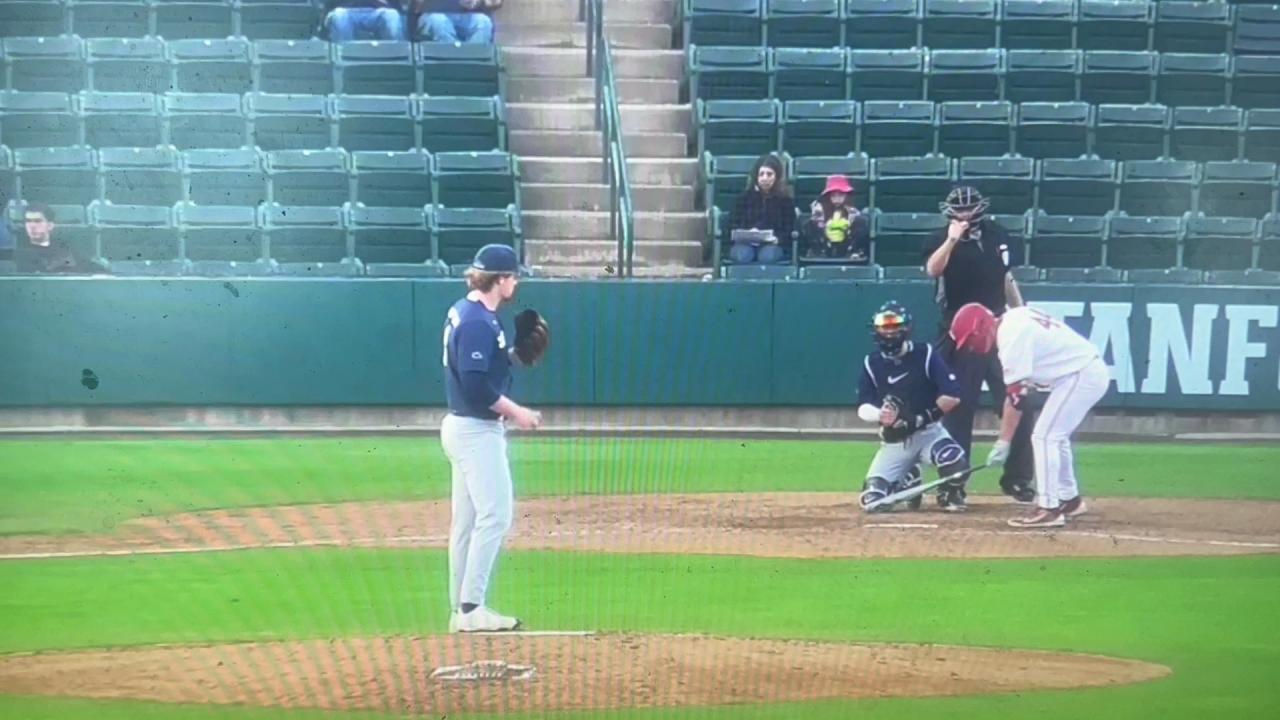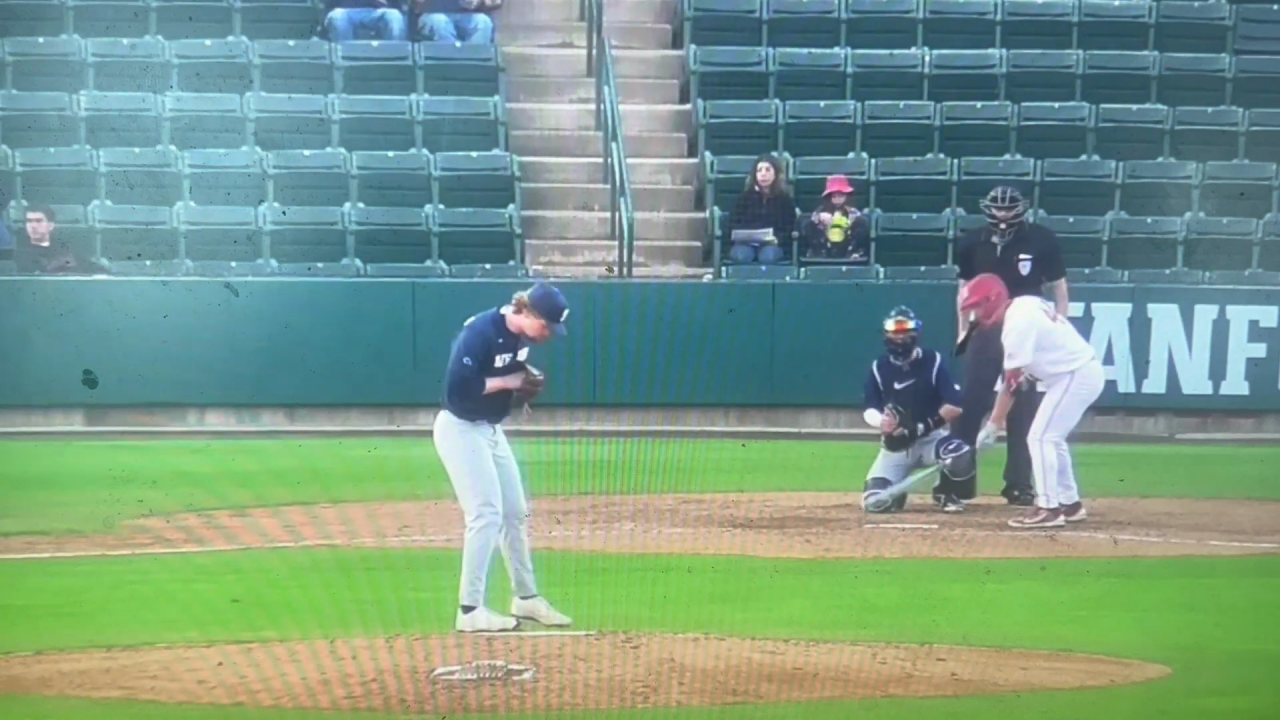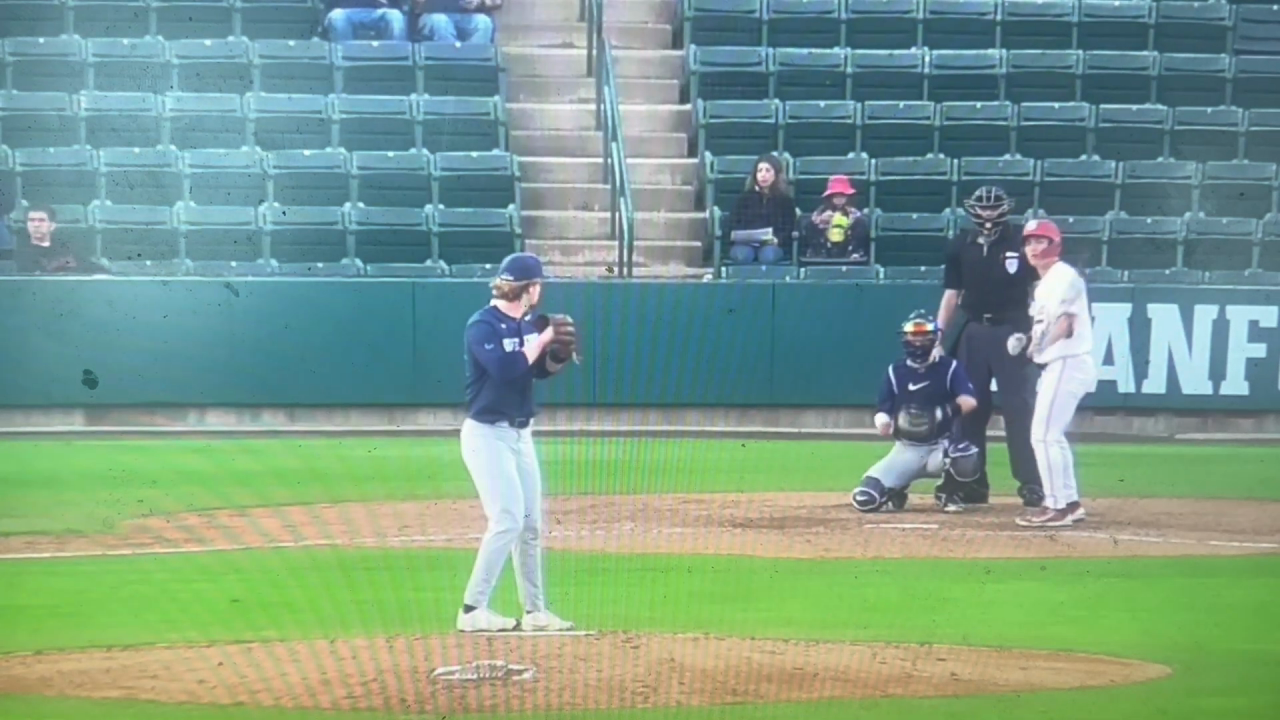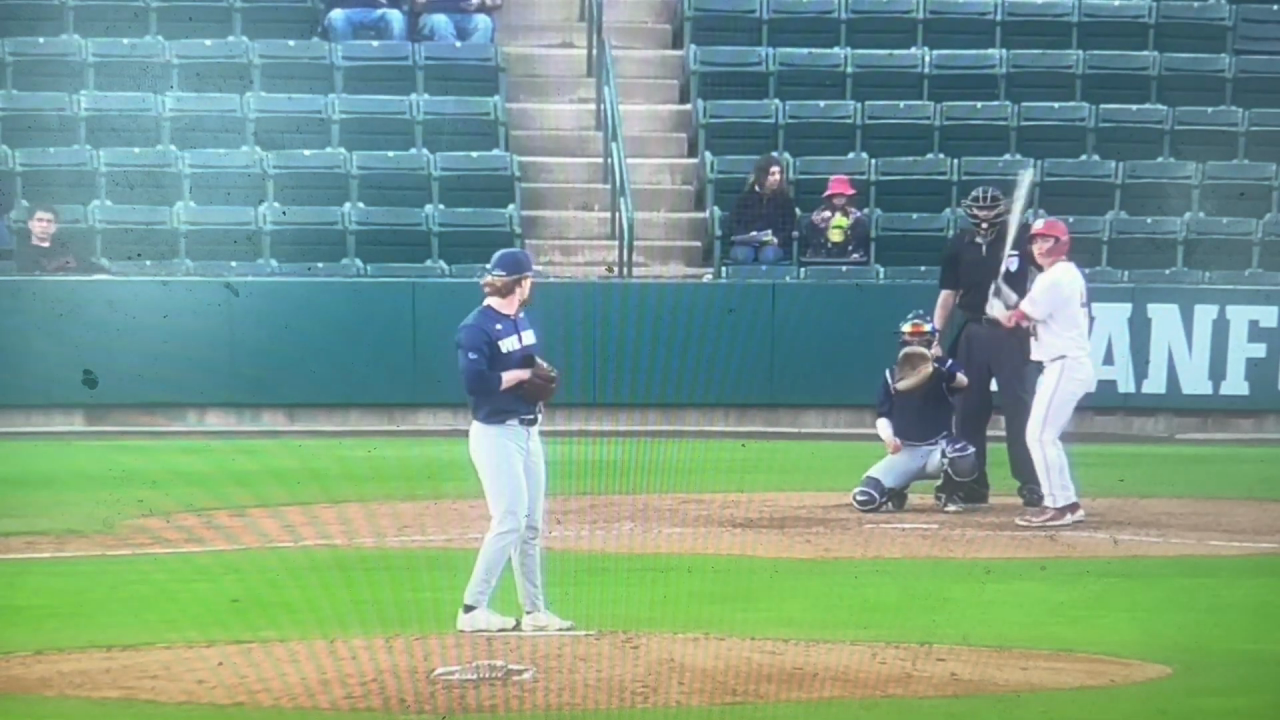
dt=1s
person 1, frame 1
left shoulder: (464, 311)
right shoulder: (478, 321)
right elbow: (477, 386)
left wrist: (515, 353)
right wrist: (517, 413)
left hip: (465, 427)
right hip: (476, 430)
left knee: (467, 520)
right knee: (494, 516)
left ankle: (464, 607)
right ankle: (471, 609)
person 1, frame 2
left shoulder: (522, 336)
right shoulder: (479, 331)
right elbow: (458, 386)
left wrist: (526, 382)
right wrist: (507, 382)
left hip: (490, 429)
right hip: (460, 429)
left knee: (515, 512)
right knee: (486, 515)
left ankle: (526, 597)
right ankle: (470, 610)
person 1, frame 3
left shoulder: (528, 322)
right shoulder: (482, 325)
left elbow: (543, 370)
right elbow: (506, 369)
left wrist: (560, 350)
right wrist: (542, 340)
left hip: (520, 433)
right hip: (486, 434)
left knee: (531, 524)
right knee: (507, 521)
left ankle: (535, 612)
right ankle: (472, 610)
person 1, frame 4
left shoulder: (521, 320)
right shoulder: (476, 327)
right elbow: (475, 383)
right wrist: (522, 374)
left hip: (528, 431)
right hip: (496, 434)
left knee: (532, 524)
right knee: (509, 522)
left ankle: (535, 611)
right ankle: (473, 609)
person 2, frame 1
left shoulder: (998, 234)
right shoulder: (942, 240)
right elbow: (933, 270)
right wrist: (952, 240)
right knee: (958, 408)
left ankle: (1018, 478)
person 2, frame 2
left shoulder: (1042, 241)
right shoulder: (973, 242)
left elbow: (1058, 287)
right wrist: (963, 327)
right hip: (985, 330)
left knee: (1023, 408)
right knee: (969, 404)
left ankle: (1018, 485)
right ankle: (961, 480)
person 2, frame 3
left shoulder: (1022, 241)
right shoulder: (960, 245)
right elbow: (951, 295)
right wrist: (938, 340)
left hip: (1012, 331)
right hip: (972, 332)
left knee: (1018, 408)
right knee: (970, 408)
left ankle: (1032, 484)
right ankle: (971, 484)
person 2, frame 4
left shoulder: (1020, 239)
right shoulder: (958, 245)
right elbow: (948, 294)
right wrist: (935, 338)
left hip: (1012, 334)
right hip: (972, 333)
left knee: (1020, 409)
right knee: (969, 410)
left ankle: (1031, 484)
right ankle: (970, 485)
person 3, frame 1
left shoulder: (1011, 338)
right shoulder: (1013, 317)
left elbow: (1015, 396)
left wrist: (1003, 442)
right wrist: (1030, 378)
left hip: (1083, 375)
right hip: (1090, 370)
left knee: (1044, 436)
right knee: (1055, 435)
left ankle: (1048, 509)
right ankle: (1069, 499)
person 3, frame 2
left shoulder: (1017, 323)
right shoulder: (1027, 304)
left elbow: (1013, 381)
left wrist: (991, 425)
right wrist: (1028, 372)
left hip: (1078, 376)
right hip: (1081, 372)
left knee: (1040, 438)
right knee: (1052, 438)
left ankle: (1048, 508)
right ankle: (1070, 504)
person 3, frame 3
left shoulder: (1062, 277)
right shoulder: (1045, 282)
left elbow: (1067, 321)
left wrist: (1043, 341)
right wrist: (1026, 340)
left hip: (1067, 364)
right hip: (1060, 365)
left knee: (1043, 435)
right knee: (1053, 434)
left ankle: (1057, 508)
right ankle: (1070, 502)
person 3, frame 4
left shoulder: (1054, 278)
right shoulder: (1068, 275)
left elbow: (1017, 319)
right elbow: (1038, 312)
left hip: (1066, 367)
right hip: (1071, 366)
left knee: (1038, 434)
right knee: (1047, 436)
left ankle: (1057, 507)
right ankle: (1068, 503)
person 4, frame 1
left shoulder: (926, 355)
right shoulder: (871, 363)
left elbow: (952, 396)
right elbow: (863, 408)
left wrist: (920, 419)
right wrist: (880, 415)
left hip: (928, 432)
right hip: (894, 440)
left knee: (953, 460)
right knee: (872, 500)
left ankle: (950, 493)
right ankle: (905, 483)
person 4, frame 2
left shoulder: (933, 362)
right shoulder: (879, 367)
left elbow: (955, 406)
right elbow: (869, 411)
left wrist: (921, 428)
right wrist: (881, 421)
left hip: (930, 438)
right hip: (896, 446)
left knee: (959, 455)
right knee: (875, 501)
left ankle: (947, 494)
right ankle: (896, 486)
person 4, frame 3
left shoulder: (949, 367)
right shoulder: (895, 371)
left elbow: (970, 400)
right elbow: (883, 411)
left wrist: (941, 414)
right wrist: (883, 424)
left hip: (939, 447)
right hip: (905, 450)
left knee: (967, 458)
right knee: (865, 500)
right ankle: (896, 491)
person 4, frame 4
left shoulder: (944, 367)
right shoulder: (892, 374)
left elbow: (963, 382)
right elbow: (883, 416)
left wrist: (941, 374)
right wrist: (888, 436)
left hip: (938, 448)
right hip: (905, 452)
left knee: (965, 460)
right knee: (864, 500)
right ankle: (895, 492)
